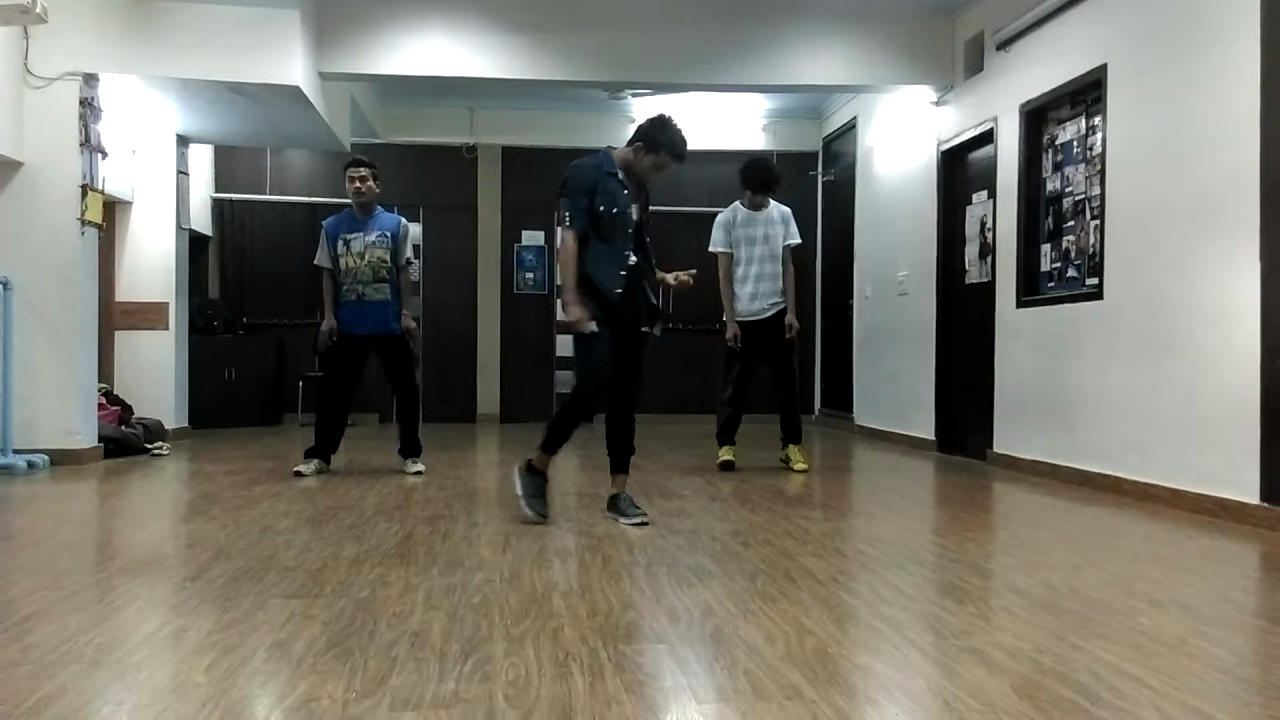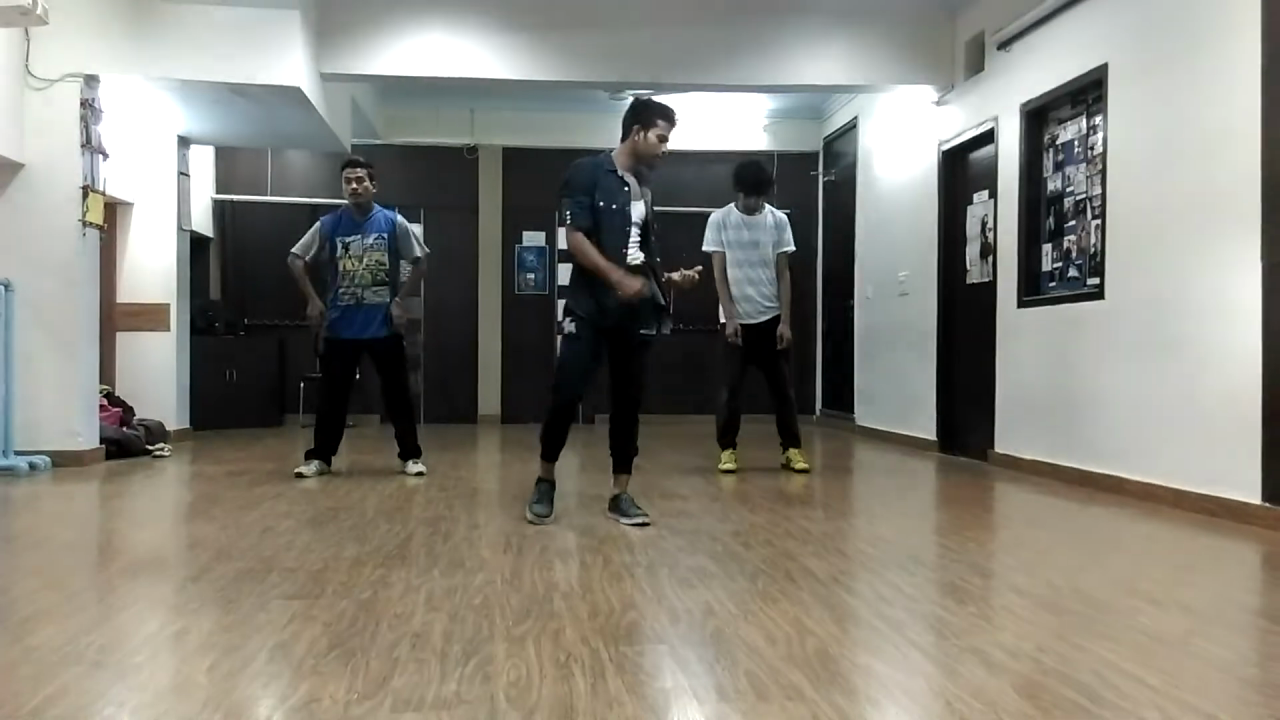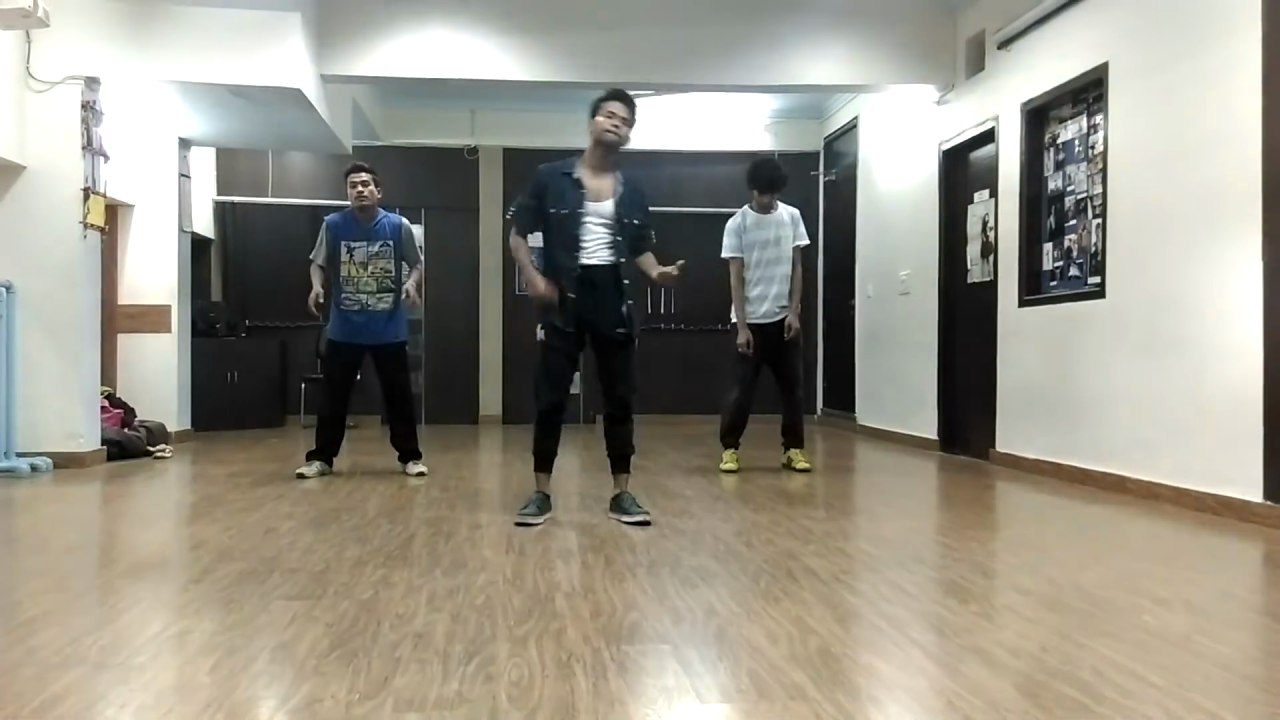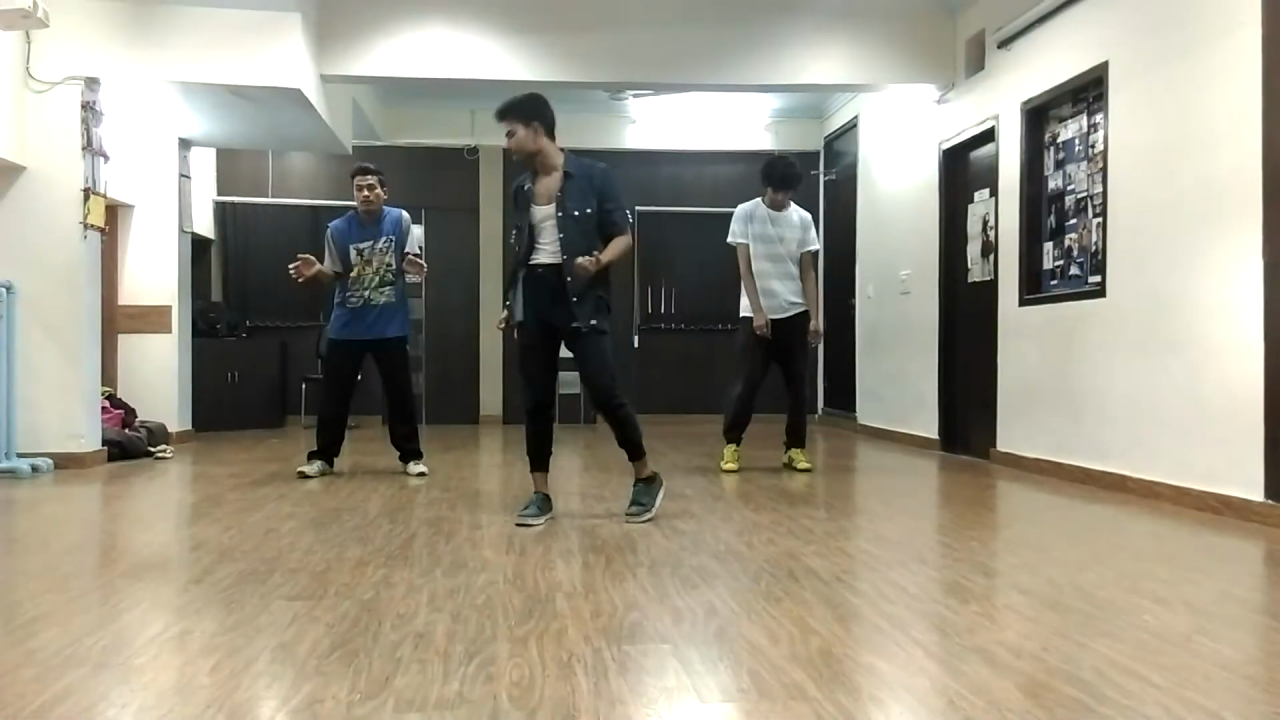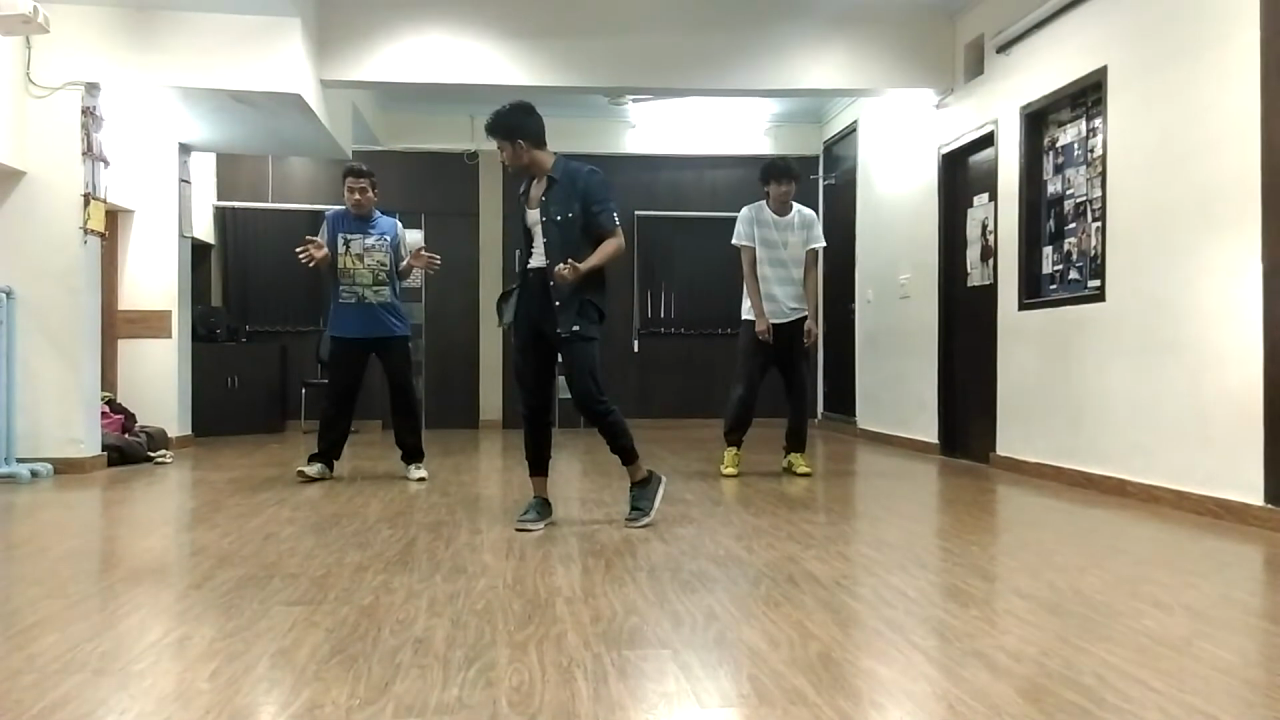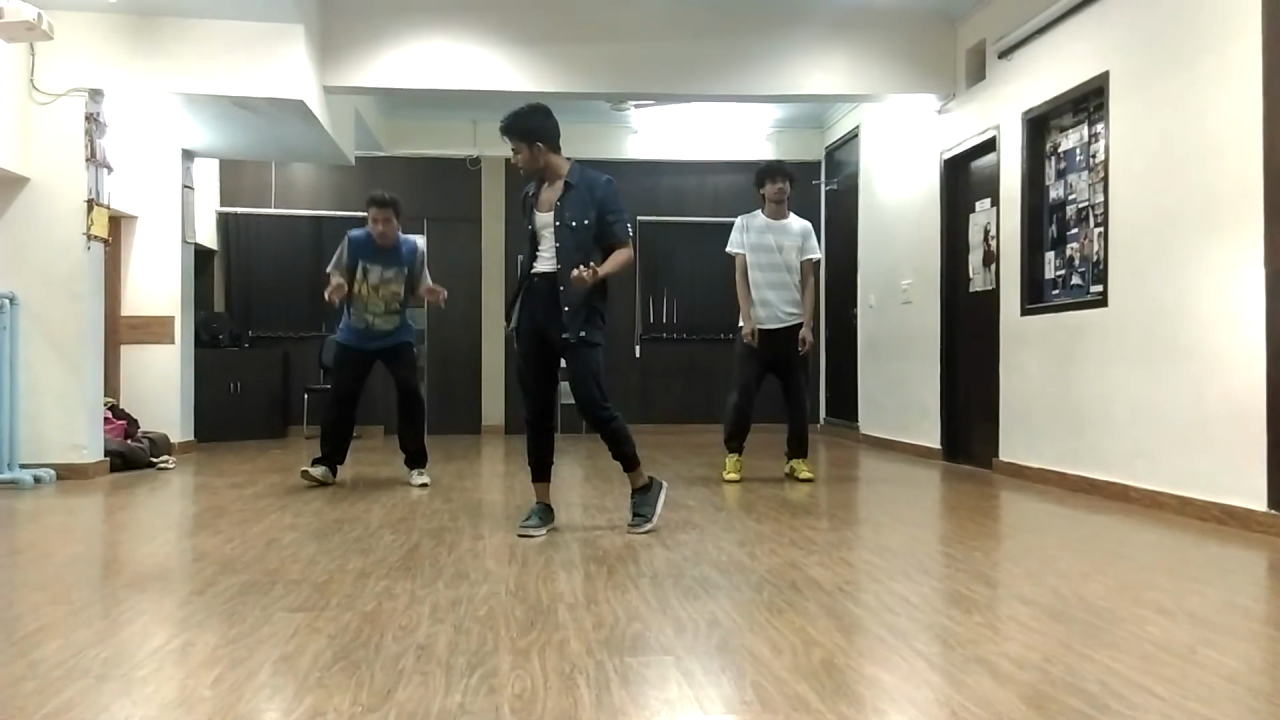
dt=0.4s
person 1, frame 1
left shoulder: (639, 190)
right shoulder: (587, 173)
right elbow: (569, 238)
left wrist: (662, 277)
right wrist: (570, 299)
left hip: (632, 299)
right hip: (594, 298)
left knee: (625, 397)
right knee: (592, 387)
left ankle: (619, 494)
right ankle: (535, 468)
person 1, frame 2
left shoulder: (644, 188)
right shoulder: (587, 172)
right elbow: (575, 238)
left wrist: (667, 277)
right wrist: (618, 278)
left hip: (636, 306)
right hip: (592, 301)
left knee: (628, 400)
right knee: (567, 390)
left ankle: (620, 494)
right ankle: (545, 481)
person 1, frame 3
left shoulder: (631, 189)
right shoulder: (551, 178)
left elbow: (640, 248)
right elbow: (517, 233)
left wrist: (657, 271)
right wrist: (532, 276)
left hip: (612, 299)
right hip: (565, 299)
left knee: (619, 400)
right knee: (550, 399)
left ankle: (621, 494)
right ankle: (541, 494)
person 1, frame 4
left shoulder: (594, 176)
right shoulder: (522, 189)
left elbow: (623, 235)
left wrist: (597, 262)
right wrist: (510, 303)
left hip: (581, 295)
right hip: (534, 296)
left knee: (604, 390)
right knee: (536, 400)
left ankle: (646, 477)
right ankle: (540, 494)
person 1, frame 5
left shoulder: (583, 178)
right shoulder: (527, 190)
left elbow: (615, 241)
left wrist: (580, 269)
right wrist: (517, 295)
left hip: (573, 302)
right hip: (532, 300)
left knee: (588, 396)
right knee: (533, 403)
left ankle: (643, 479)
right ankle: (540, 499)
person 1, frame 6
left shoulder: (597, 187)
right shoulder: (530, 194)
left elbow: (625, 250)
left wrist: (596, 274)
right wrist: (517, 299)
left hip: (576, 307)
right hip: (534, 305)
left knee: (591, 402)
right knee: (536, 408)
left ankle: (644, 485)
right ankle: (542, 505)
person 2, frame 1
left shoulder: (784, 214)
right shoulder: (727, 219)
left elbow: (788, 266)
right elbow: (724, 273)
left wrist: (791, 311)
right wrist: (730, 320)
left hip: (777, 313)
right hip: (743, 316)
left knee: (787, 382)
right knee: (735, 384)
left ankle: (791, 446)
right ankle: (726, 445)
person 2, frame 2
left shoulder: (779, 220)
right shoulder: (719, 221)
left elbow: (783, 273)
right elbow: (719, 273)
left wrist: (785, 321)
right wrist: (730, 317)
left hip: (771, 317)
right hip: (736, 319)
left knee: (782, 386)
right knee: (731, 387)
left ankle: (791, 449)
right ankle: (727, 449)
person 2, frame 3
left shoulder: (792, 216)
right shoulder: (736, 224)
left elbow: (797, 268)
right elbow: (736, 278)
left wrist: (794, 312)
right wrist: (742, 327)
left hip: (784, 317)
right hip: (751, 319)
left knee: (792, 385)
right knee: (742, 388)
left ankle: (793, 448)
right ankle: (729, 449)
person 2, frame 4
left shoulder: (803, 219)
right shoulder: (745, 213)
left elbow: (808, 271)
right elbow: (744, 267)
left wrist: (814, 317)
right wrist: (758, 311)
left hip: (794, 315)
right hip: (755, 314)
left knee: (798, 385)
right knee: (746, 383)
left ankle: (795, 449)
right ankle: (731, 446)
person 2, frame 5
left shoulder: (808, 218)
right shoulder: (749, 215)
left elbow: (810, 271)
right elbow: (748, 269)
left wrist: (811, 317)
right wrist: (760, 316)
left hip: (795, 318)
right hip: (757, 318)
left knee: (799, 388)
right knee: (745, 386)
left ankle: (795, 453)
right ankle: (731, 449)
person 2, frame 6
left shoulder: (803, 228)
right shoulder: (744, 224)
left elbow: (808, 280)
right elbow: (741, 275)
left wrist: (807, 325)
right wrist: (747, 319)
left hip: (792, 325)
right hip: (756, 324)
left knee: (797, 395)
right knee: (742, 393)
left ankle: (797, 459)
right ankle: (733, 456)
person 3, frame 1
left shoulder: (397, 224)
right shoulder: (332, 226)
left elbow: (403, 272)
right elbow: (327, 273)
left wrist: (406, 312)
right wrist: (328, 316)
left hip: (390, 323)
right hip: (347, 324)
left knee: (406, 390)
right knee: (333, 391)
left ankle: (411, 454)
right ankle: (320, 455)
person 3, frame 2
left shoulder: (393, 222)
right shoulder: (328, 225)
left elbow: (419, 263)
right elbow: (296, 259)
left wrist: (399, 301)
right wrist: (313, 300)
left hip: (384, 325)
right hip: (340, 326)
left knee: (398, 393)
right knee: (332, 394)
left ankle: (411, 455)
right ankle: (320, 457)
person 3, frame 3
left shoulder: (398, 226)
right shoulder: (333, 225)
left elbow: (416, 263)
right elbow: (320, 264)
left wrist: (412, 283)
right wrist: (317, 288)
left hip: (390, 328)
right hip: (343, 329)
left knee: (399, 395)
right knee: (333, 396)
left ankle: (410, 456)
right ankle: (321, 457)
person 3, frame 4
left shoulder: (400, 220)
right shoulder: (338, 229)
left elbow: (409, 261)
right elbow: (335, 273)
left wrist: (413, 265)
right wrist: (315, 270)
left hip: (391, 325)
right hip: (346, 326)
left knee: (400, 392)
right knee: (334, 393)
left ankle: (411, 456)
right ankle: (323, 457)
person 3, frame 5
left shoulder: (393, 226)
right shoulder: (333, 220)
left elbow: (400, 273)
right elbow: (327, 267)
left wrist: (412, 263)
right wrist: (321, 256)
left hip: (390, 324)
right hip: (346, 326)
left knee: (403, 390)
right knee: (339, 393)
left ankle: (413, 459)
right ankle: (323, 460)
person 3, frame 6
left shoulder: (413, 249)
right shoulder: (354, 241)
left elbow: (417, 287)
right elbow: (336, 276)
left wrist: (427, 293)
right wrist: (338, 286)
left hip: (397, 336)
right hip: (354, 336)
left knee: (410, 392)
right knee: (341, 395)
left ankle: (416, 465)
right ankle: (327, 464)
